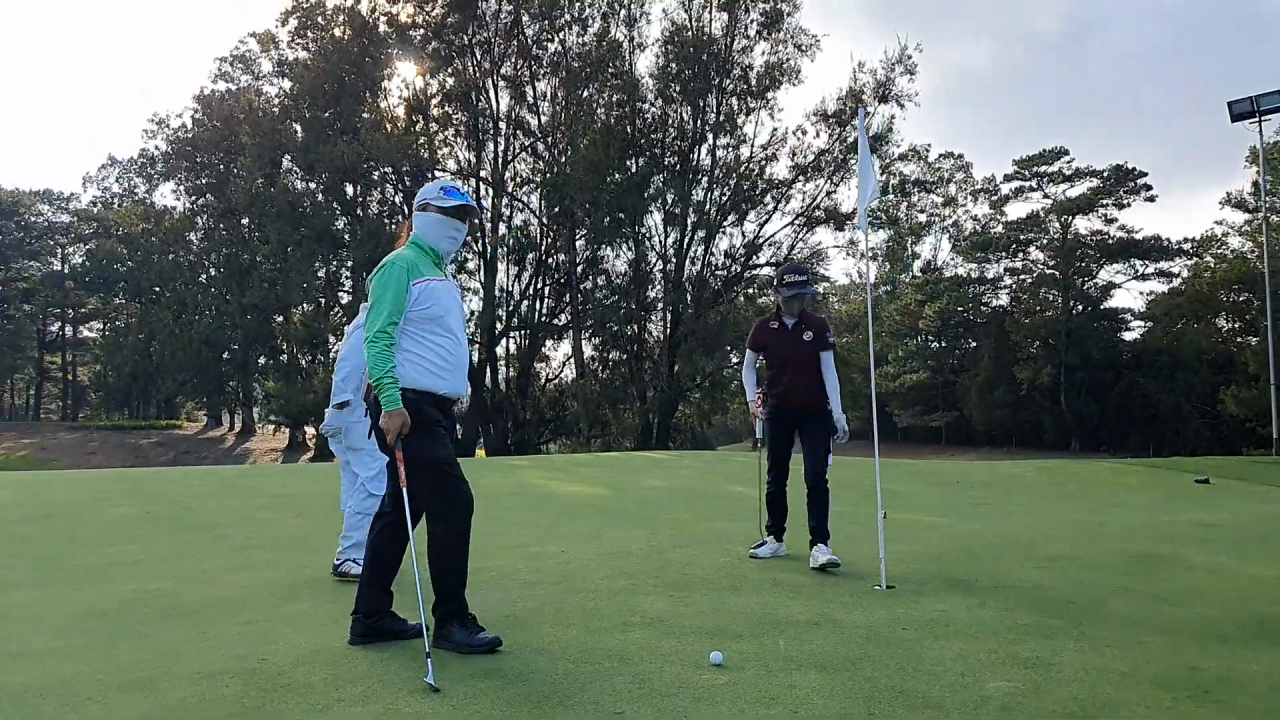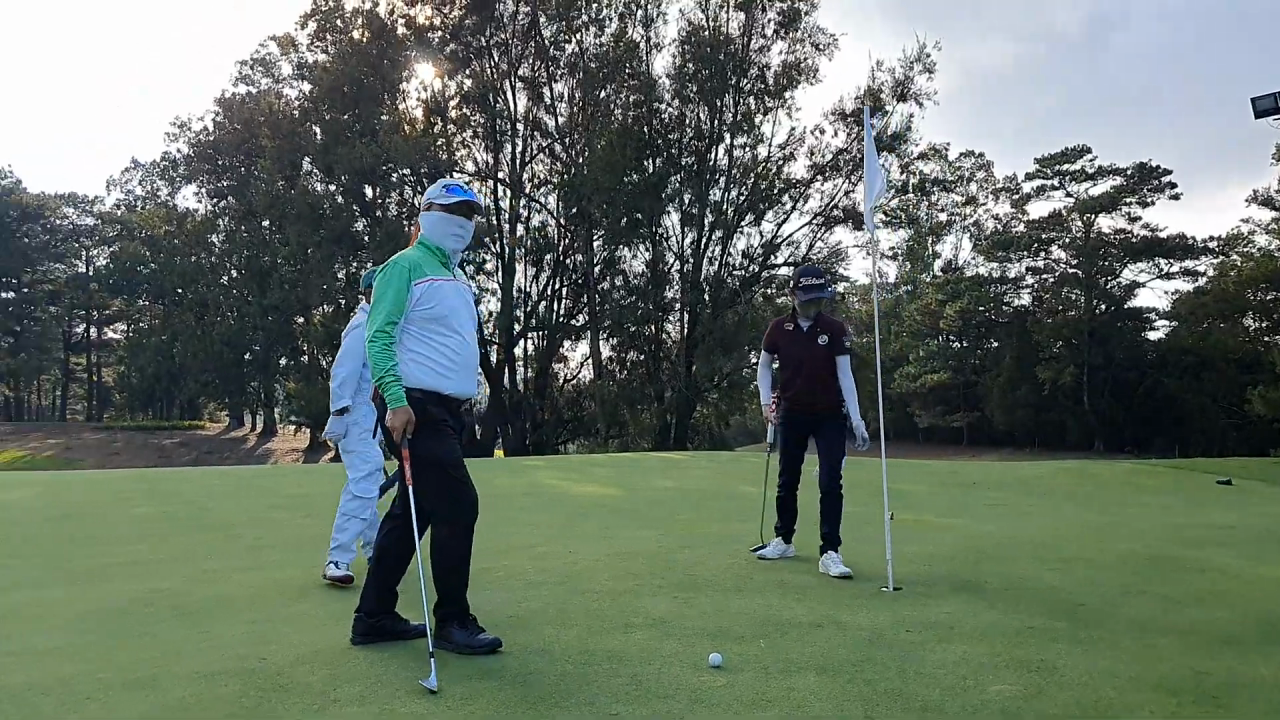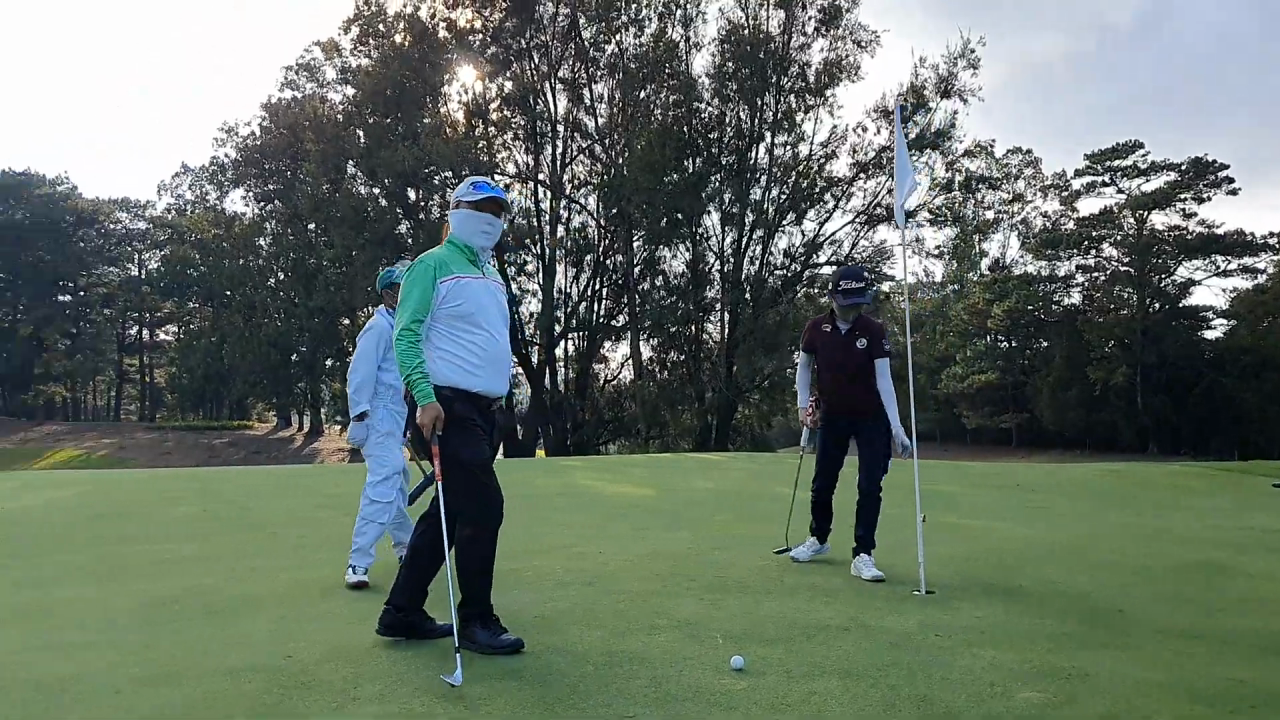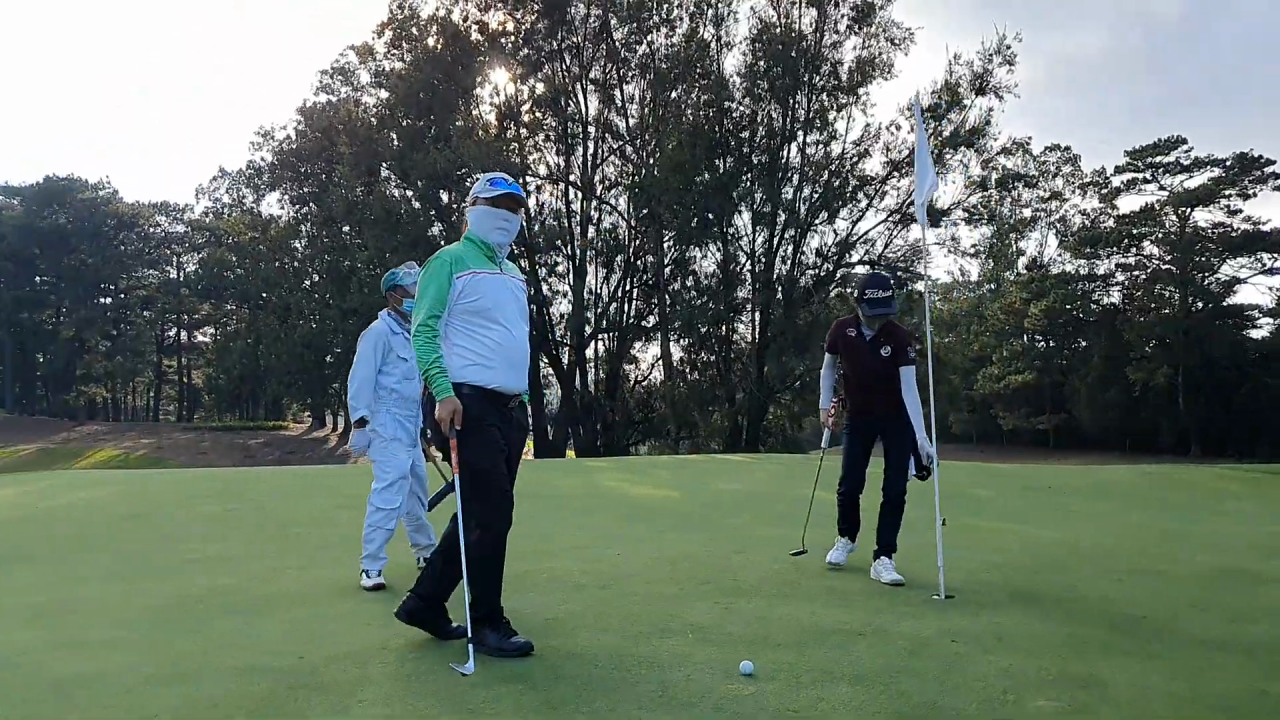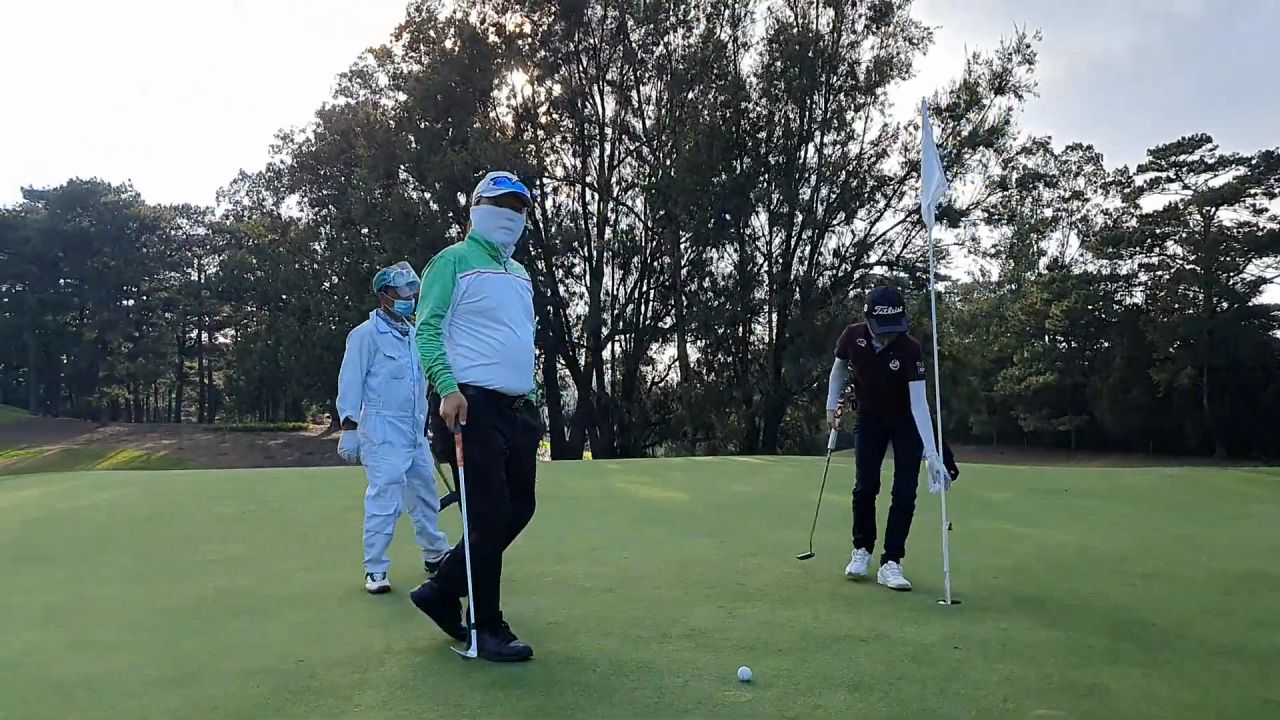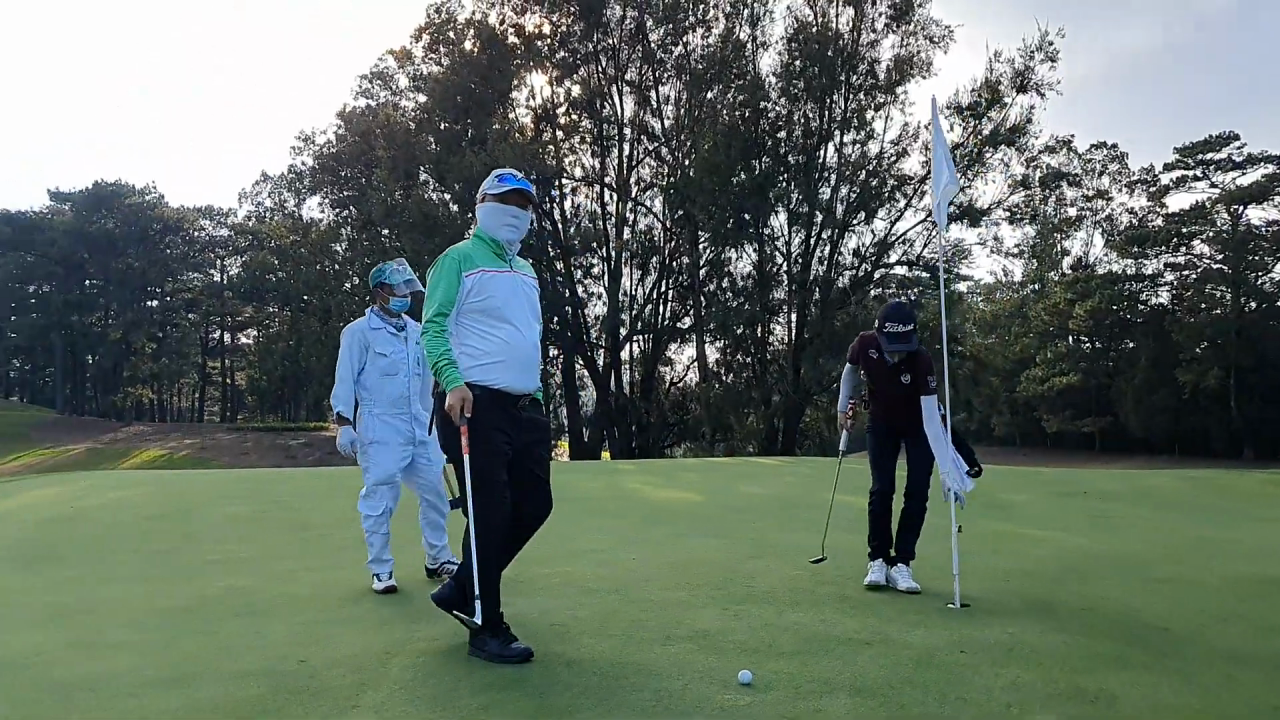
dt=0.1s
person 1, frame 1
left shoulder: (444, 275)
right shoulder: (401, 266)
right elbow: (379, 337)
left wrist: (452, 404)
right wrist: (391, 403)
left hip: (435, 409)
right hip: (410, 409)
left knee: (401, 510)
right knee: (453, 504)
left ankle: (371, 616)
right ankle: (452, 620)
person 1, frame 2
left shoulder: (458, 277)
right shoulder: (406, 266)
right elbow: (380, 336)
left wrist: (466, 401)
right wrist: (396, 401)
left hip: (447, 409)
right hip: (417, 408)
left knee: (412, 512)
right knee: (457, 506)
left ankle: (374, 615)
right ankle: (452, 620)
person 1, frame 3
left shoulder: (492, 276)
right shoulder: (434, 264)
right elbow: (407, 334)
left wrist: (501, 397)
right wrist: (425, 397)
left hip: (485, 408)
right hip: (449, 407)
left knee: (449, 511)
right knee: (482, 507)
left ankle: (403, 610)
right ankle: (476, 620)
person 1, frame 4
left shoulder: (514, 274)
right shoulder: (451, 260)
right elbow: (425, 330)
left wrist: (521, 403)
right wrist: (443, 392)
left hip: (508, 407)
right hip: (467, 404)
left knee: (482, 511)
right knee: (491, 510)
left ankle: (425, 601)
right ankle: (487, 623)
person 1, frame 5
left shoulder: (519, 274)
right shoulder: (454, 261)
right elbow: (429, 328)
left wrist: (529, 400)
right wrist: (447, 386)
left hip: (517, 408)
right hip: (472, 406)
left knee: (518, 508)
right knee: (488, 514)
left ankle: (443, 593)
right ankle: (484, 625)
person 1, frame 6
left shoulder: (526, 271)
right shoulder: (459, 259)
right elbow: (434, 327)
left wrist: (537, 398)
right wrist: (453, 382)
left hip: (524, 407)
right hip: (476, 405)
left knee: (533, 506)
right knee: (490, 515)
left ankle: (462, 592)
right ankle: (486, 626)
person 2, frame 1
left shoulder: (360, 328)
right shoulder: (368, 329)
right elbow: (348, 371)
right wrist: (340, 409)
left hip: (346, 417)
right hip: (356, 416)
left knee: (354, 488)
right knee: (373, 481)
left ankle: (357, 554)
right ankle: (348, 555)
person 2, frame 2
left shoulder: (370, 326)
right shoulder: (364, 326)
right elbow: (343, 371)
right wrist: (339, 414)
left hip: (356, 416)
right hip: (359, 417)
left knee: (365, 483)
right knee: (363, 483)
left ankle: (374, 548)
right ankle: (338, 559)
person 2, frame 3
right shoulder: (379, 329)
right elbow: (360, 375)
left wrist: (408, 420)
right wrist: (359, 419)
left hip: (394, 421)
right hip: (380, 421)
left knee: (396, 485)
right knee: (383, 487)
left ankle: (407, 549)
right ankle: (358, 563)
person 2, frame 4
left shoulder: (414, 333)
right shoulder: (379, 332)
right elbow: (361, 381)
left wrist: (424, 424)
right wrist: (361, 424)
left hip: (408, 424)
right hip: (388, 426)
left knee: (414, 488)
right knee: (390, 493)
left ankle: (426, 550)
right ankle: (371, 566)
person 2, frame 5
left shoulder: (415, 335)
right shoulder: (366, 334)
right elbow: (350, 384)
left wrist: (424, 421)
right wrist: (349, 428)
left hip: (414, 427)
right hip: (382, 429)
left knee: (425, 489)
right knee: (386, 497)
left ankle: (435, 553)
right ankle: (376, 570)
person 2, frame 6
left shoulder: (415, 330)
right shoulder: (359, 330)
right elbow: (345, 380)
left wrist: (426, 417)
right wrist: (344, 423)
left hip: (417, 424)
right hip: (379, 426)
left knee: (433, 490)
right knee: (379, 497)
left ankle: (438, 559)
right ankle: (380, 570)
person 3, frame 1
left shoulder: (818, 326)
right shoulder: (763, 327)
left elbow: (829, 370)
right elbow: (749, 366)
left wrist: (837, 411)
right wrist: (752, 398)
left hip: (814, 412)
right hip: (778, 412)
left knee: (816, 478)
right knee: (775, 478)
left ankle: (820, 546)
right ankle: (775, 539)
person 3, frame 2
left shoulder: (835, 329)
right shoulder: (778, 328)
left elbow: (845, 375)
right elbow: (764, 367)
left wrist: (856, 418)
right wrist: (766, 402)
left hip: (830, 415)
right hip: (792, 414)
left knee: (830, 483)
right knee: (787, 480)
left ankle: (830, 552)
right ankle: (783, 540)
person 3, frame 3
left shoulder: (874, 330)
right shoulder: (816, 328)
left elbow: (884, 379)
right elbow: (803, 367)
left wrist: (896, 426)
right wrist: (803, 404)
left hip: (870, 418)
right hip: (831, 416)
left knee: (870, 486)
right knee: (823, 482)
left ankle: (863, 554)
right ankle: (817, 540)
person 3, frame 4
left shoulder: (900, 336)
right shoulder: (841, 330)
left elbow: (909, 387)
right elbow: (829, 367)
left wrist: (921, 436)
right wrist: (825, 405)
left hip: (896, 419)
right hip: (857, 417)
left knee: (895, 488)
right knee: (849, 484)
left ankle: (883, 558)
right ankle: (846, 538)
person 3, frame 5
left shoulder: (909, 348)
right shoulder: (851, 336)
left elbow: (919, 402)
right elbow: (839, 368)
left wrist: (932, 454)
right wrist: (832, 405)
left hip: (906, 423)
right hip: (868, 421)
left knee: (905, 491)
right knee: (865, 486)
left ankle: (891, 561)
right ankle: (862, 548)
person 3, frame 6
left shoulder: (921, 360)
right shoulder: (864, 344)
left elbow: (931, 417)
right elbow: (850, 372)
left wrist: (946, 470)
right wrist: (842, 407)
left hip: (918, 426)
right hip: (880, 422)
left knee: (917, 492)
right knee: (881, 488)
left ankle: (900, 564)
right ankle: (878, 559)
